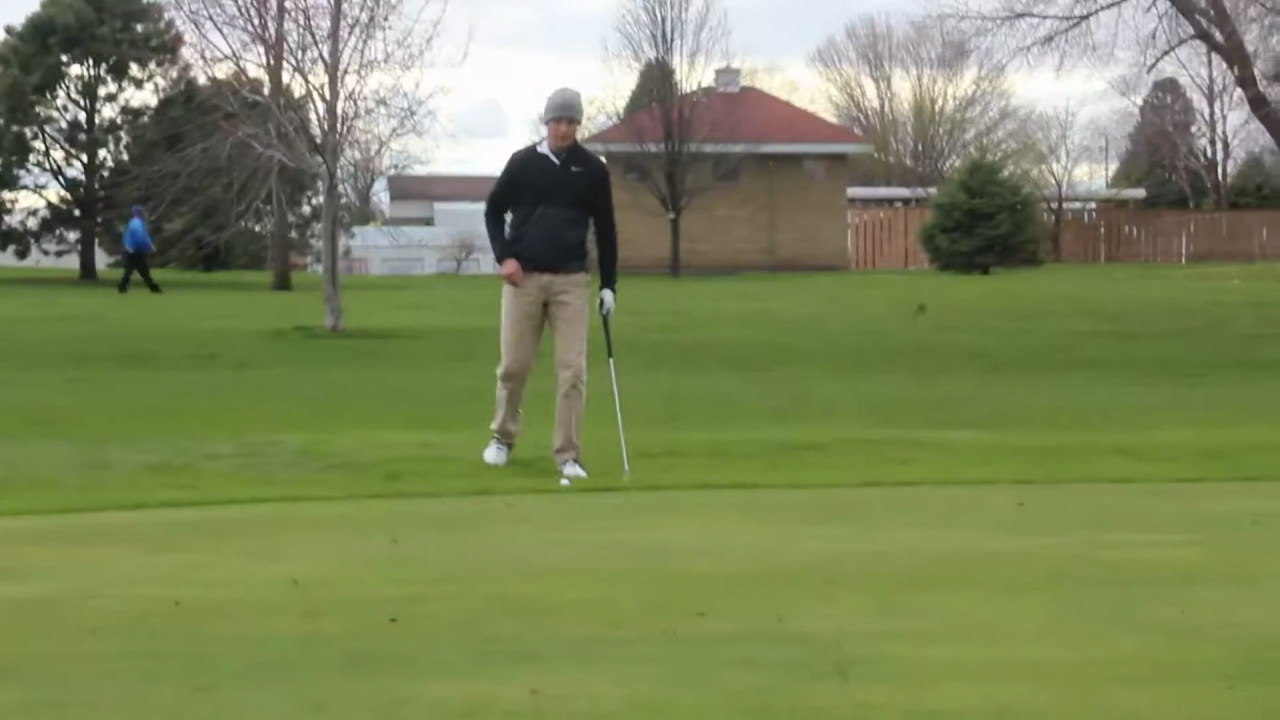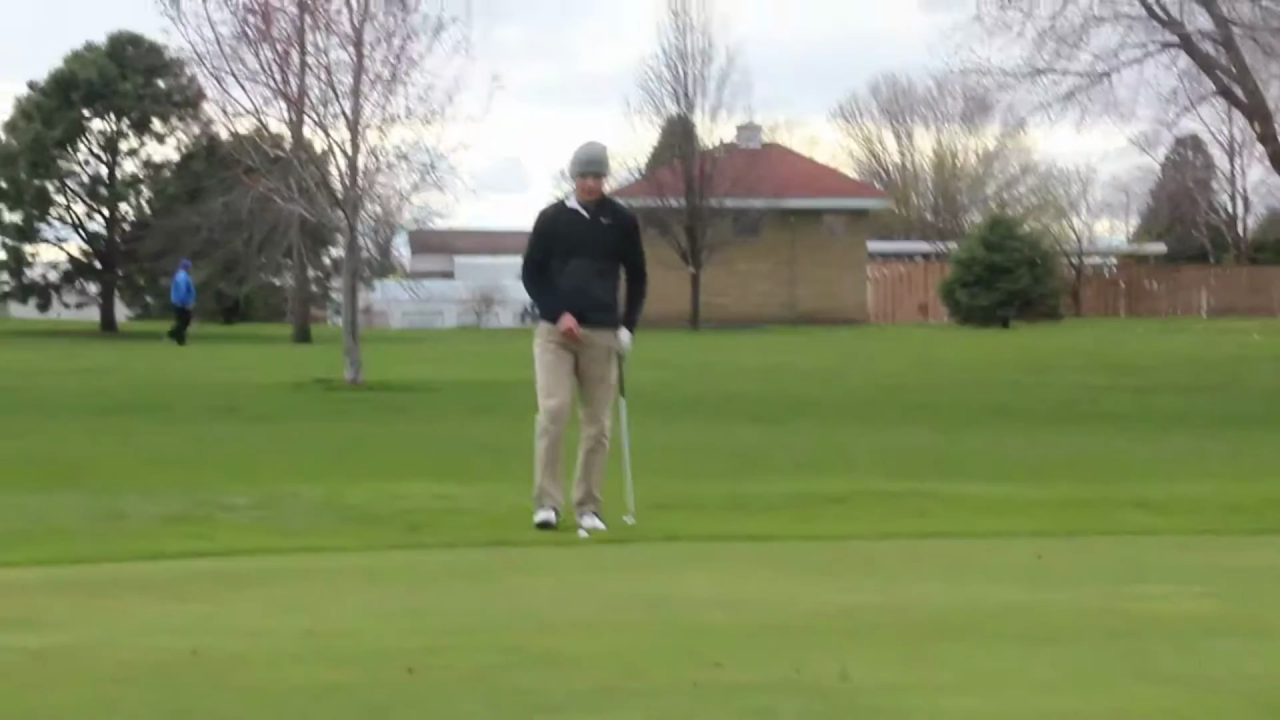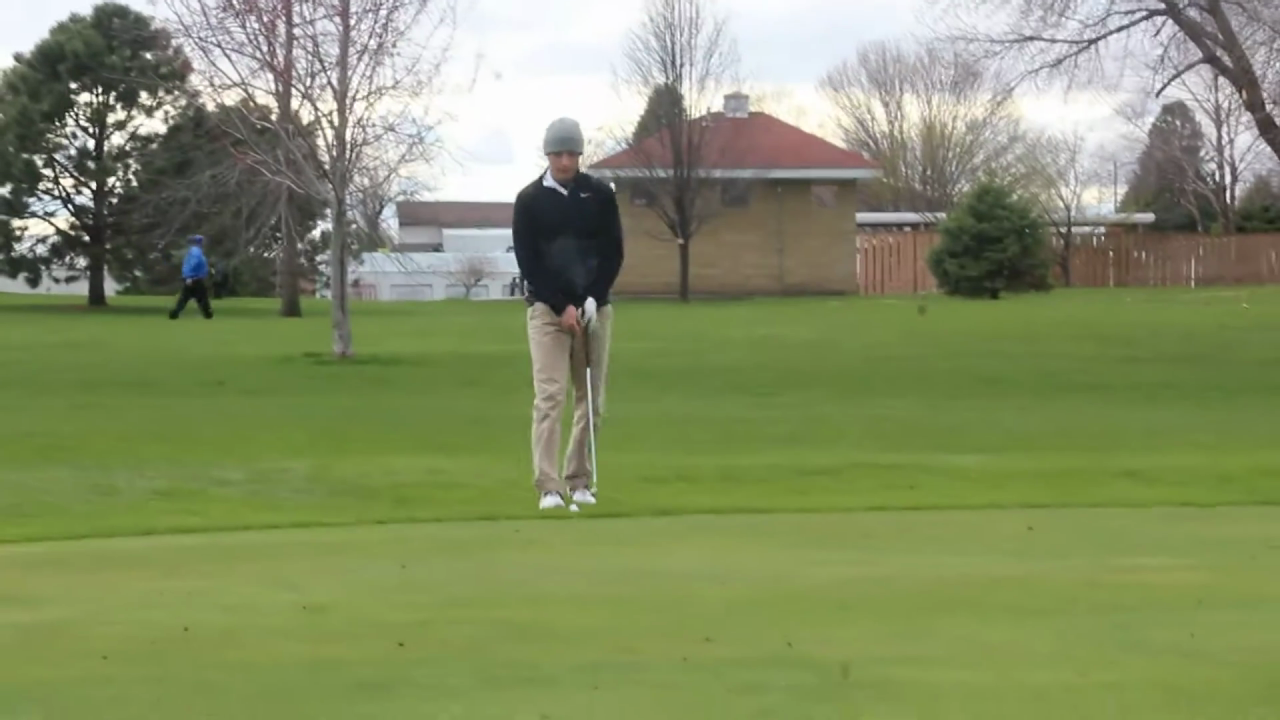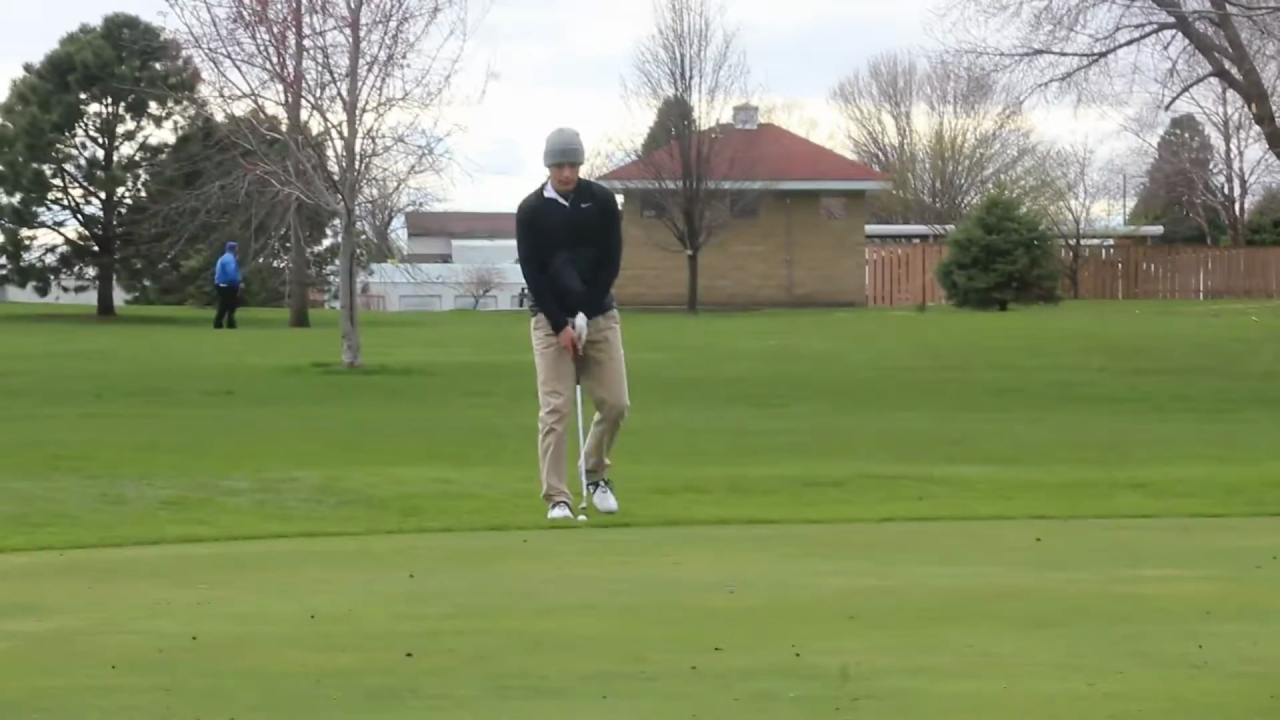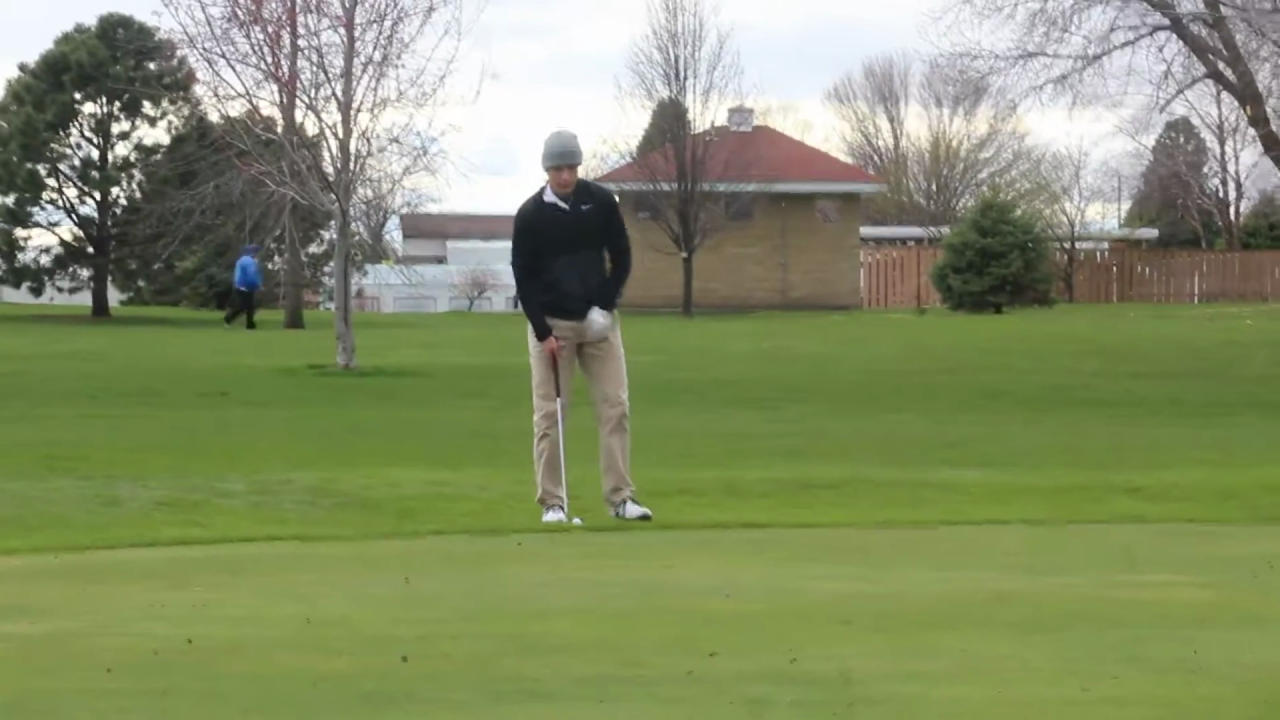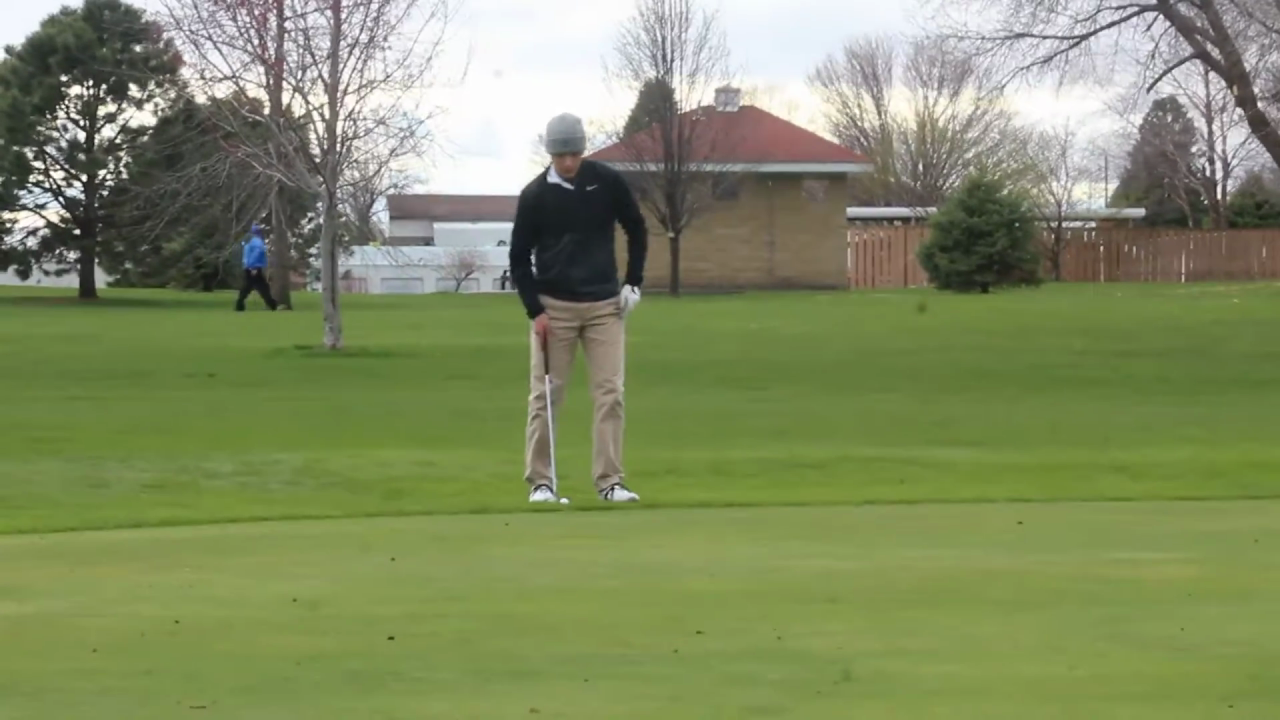
dt=0.3s
person 1, frame 1
left shoulder: (593, 169)
right shoulder: (522, 162)
left elbow: (605, 229)
right elbow: (493, 210)
left wrist: (608, 285)
right wrist: (504, 256)
left hip: (572, 278)
right hip: (523, 277)
left knee: (571, 368)
right knee: (514, 363)
left ankle: (567, 454)
right ankle: (504, 434)
person 1, frame 2
left shoulder: (622, 220)
right shoulder: (551, 218)
left elbow: (637, 277)
right elbow: (531, 272)
left wrist: (627, 324)
right wrist: (558, 314)
left hip: (602, 332)
right hip: (555, 329)
left knee: (597, 423)
right knee: (552, 411)
left ankle: (587, 505)
right ankle: (547, 501)
person 1, frame 3
left shoulder: (600, 193)
right shoulder: (529, 199)
left elbow: (614, 252)
right elbow: (527, 260)
left wrist: (594, 298)
right wrist: (562, 306)
left hip: (593, 308)
right hip: (547, 309)
left knee: (591, 400)
right knee: (550, 396)
left ankle: (579, 478)
right ankle: (549, 486)
person 1, frame 4
left shoulder: (602, 200)
right shoulder: (531, 210)
left elbow: (611, 262)
right elbow: (532, 273)
left wrist: (586, 313)
right wrist: (560, 324)
left hip: (599, 315)
right hip: (551, 320)
left knee: (615, 403)
right knee: (555, 409)
left ankle: (595, 472)
right ankle: (557, 498)
person 1, frame 5
left shoulder: (602, 201)
right shoulder: (530, 214)
left elbow: (621, 258)
right elbow: (524, 277)
left wrist: (604, 306)
right wrist: (543, 332)
left hip: (600, 320)
right hip: (551, 324)
left knee: (615, 407)
right knee: (549, 413)
left ankle: (621, 497)
right ankle: (552, 502)
person 1, frame 6
left shoulder: (608, 181)
right shoulder: (535, 195)
left elbow: (637, 230)
right elbow: (519, 256)
left wrist: (634, 282)
right wrist: (534, 310)
left hip: (604, 303)
right hip: (553, 305)
left knee: (610, 392)
right knee: (545, 394)
left ankle: (609, 481)
right ankle: (540, 481)
